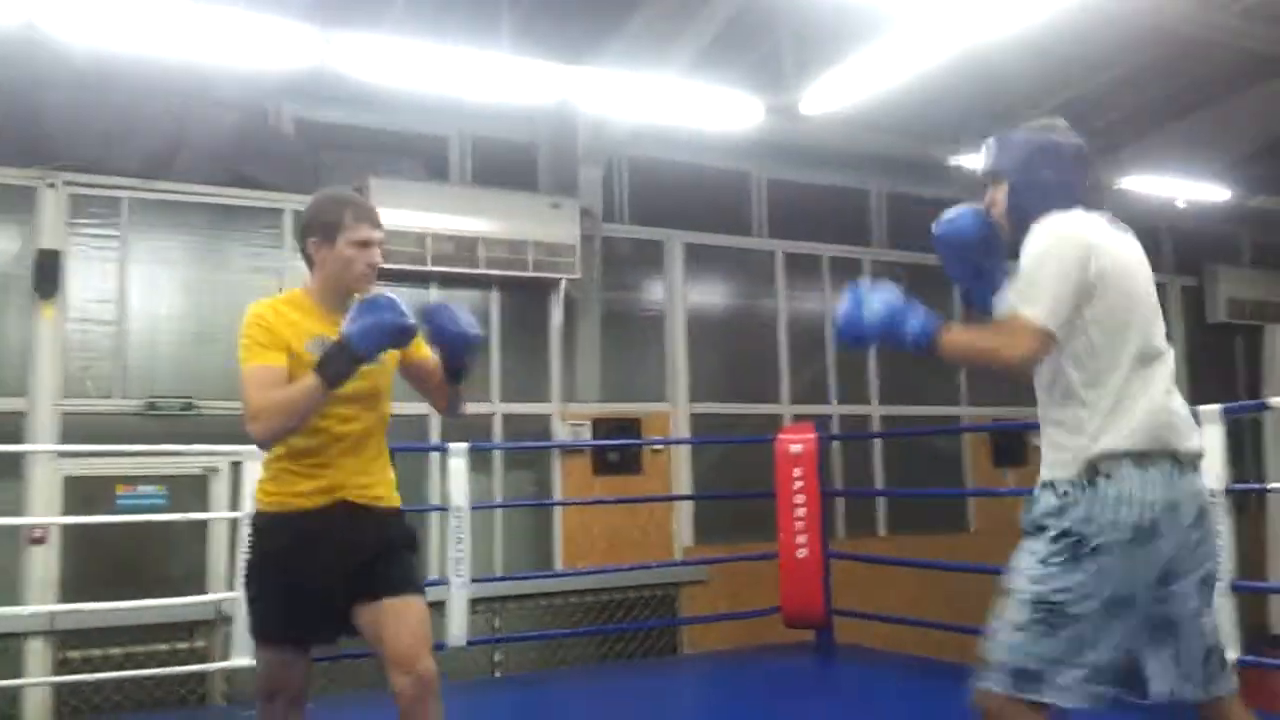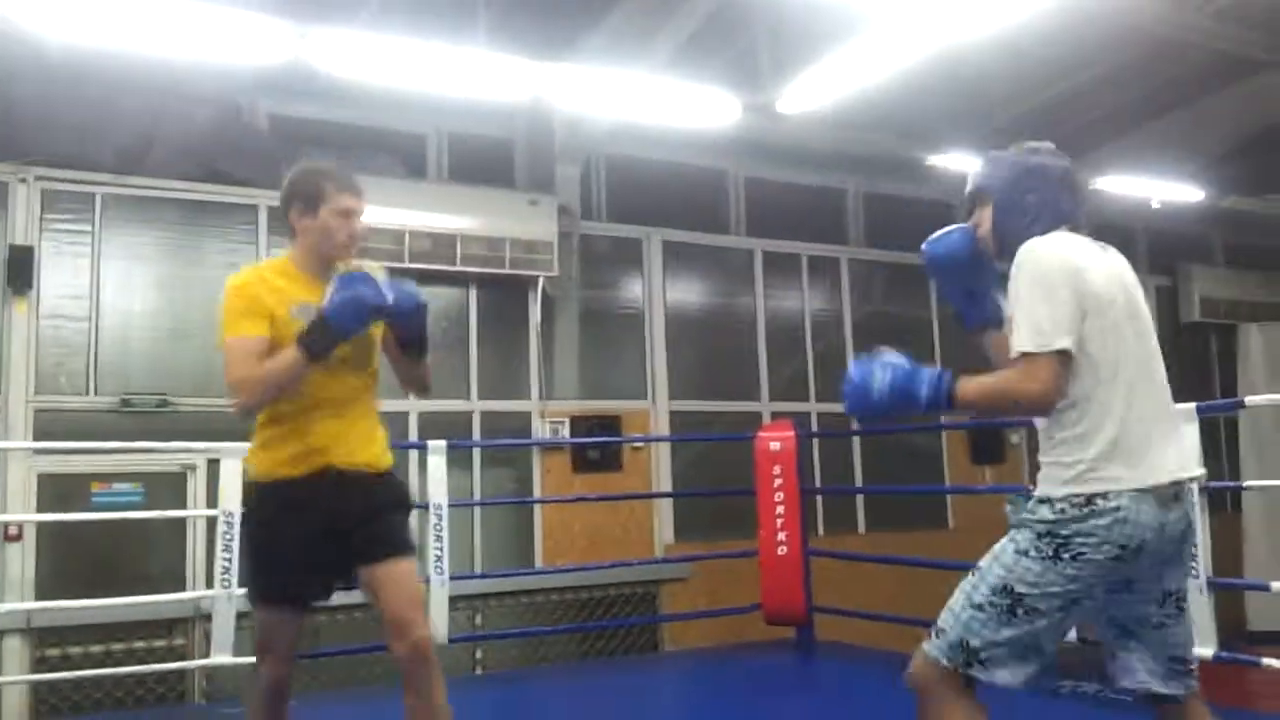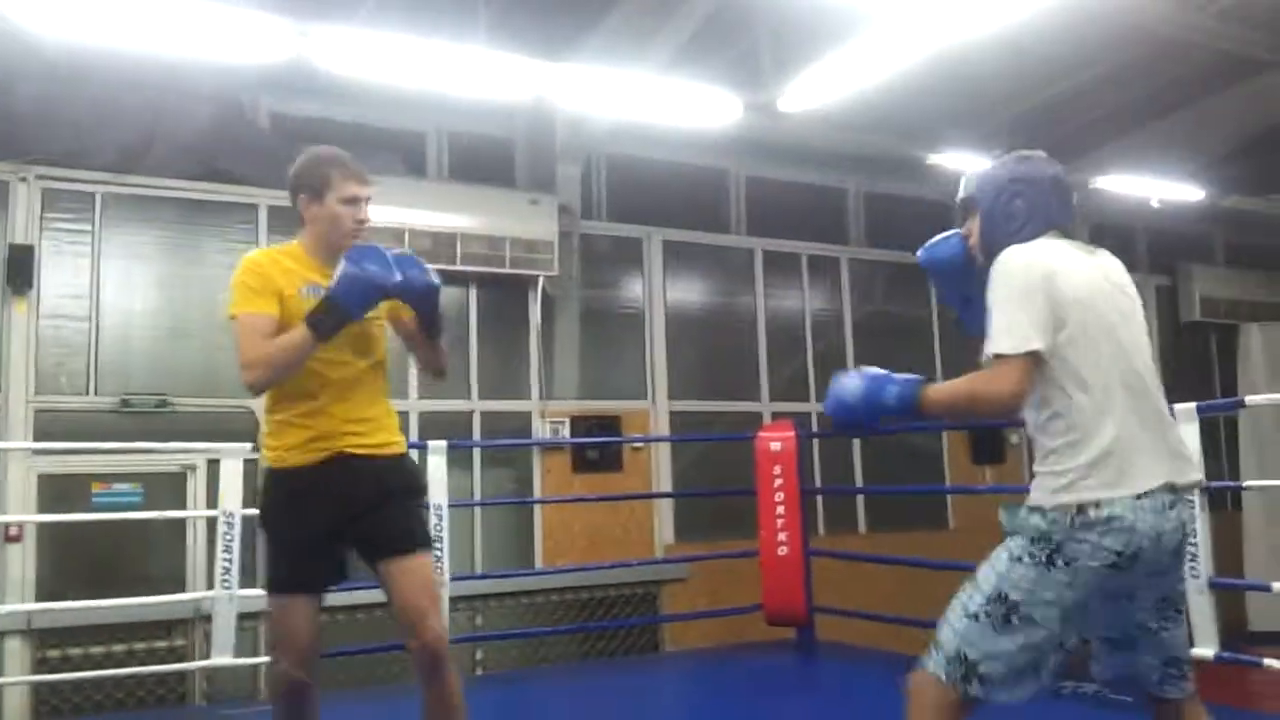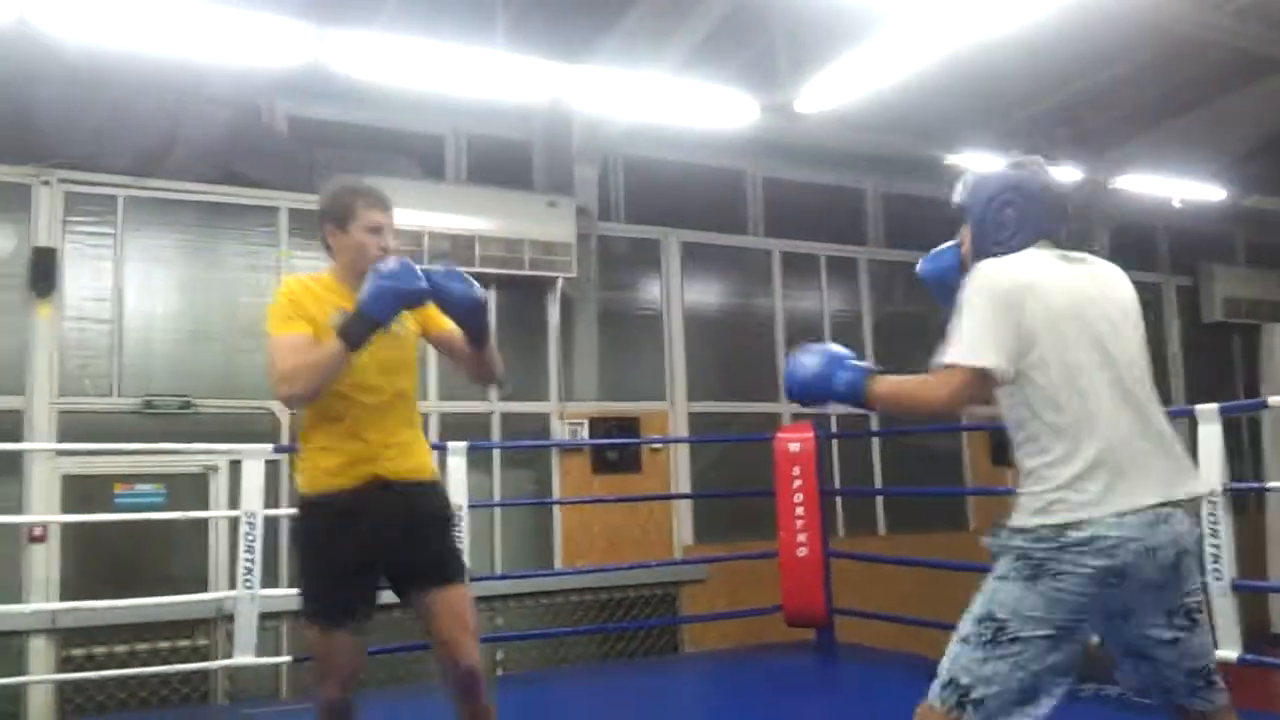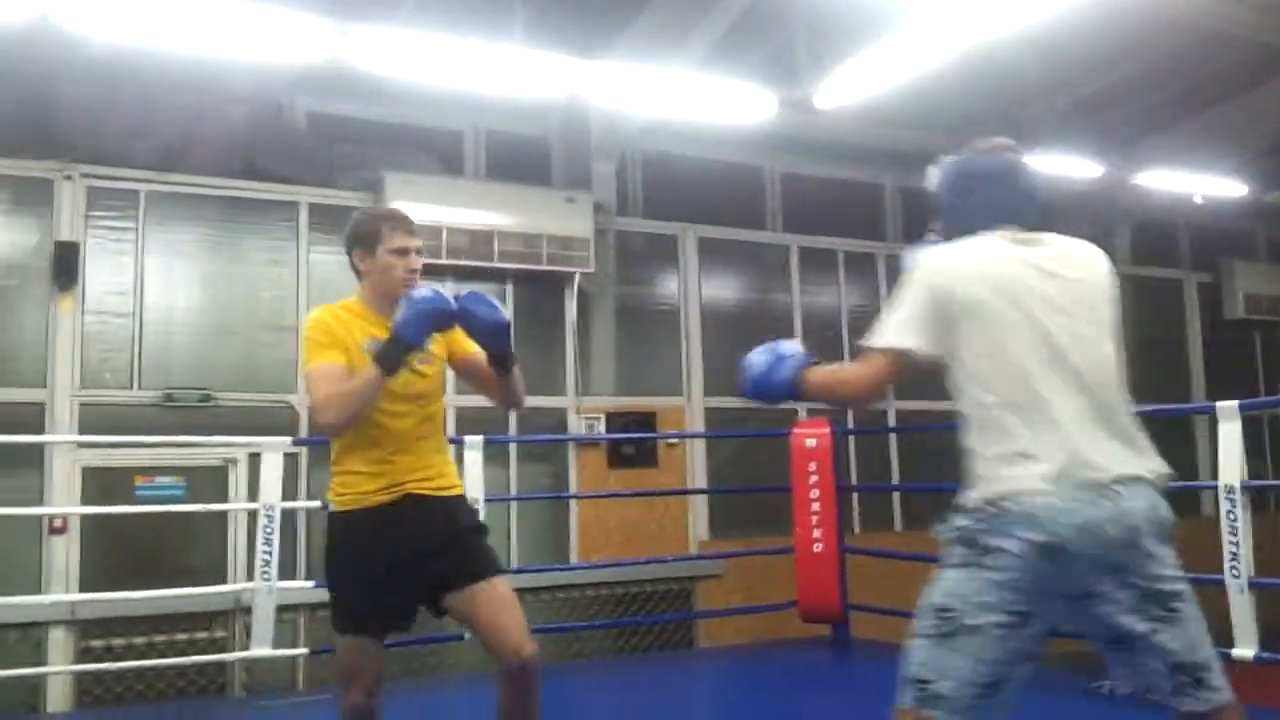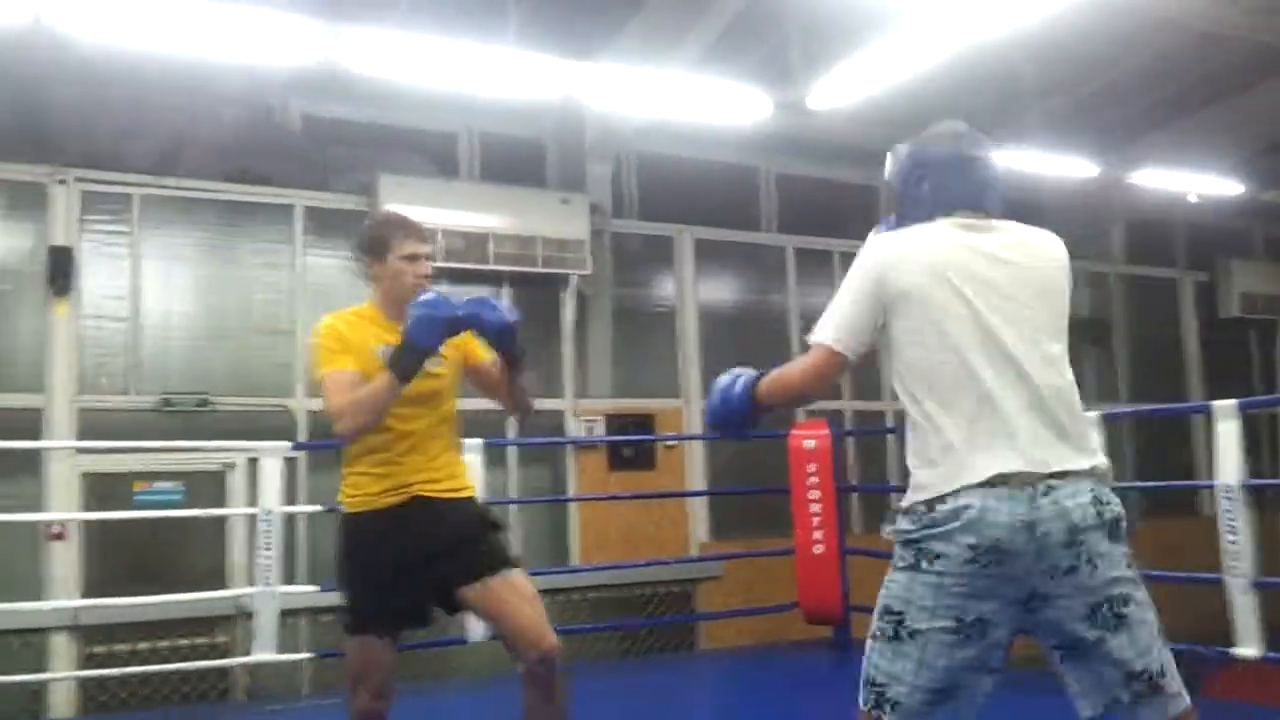
dt=0.1s
person 1, frame 1
left shoulder: (1055, 234)
right shoulder: (1116, 239)
left elbow: (1016, 353)
left wrist: (914, 326)
right wrist: (982, 279)
left hip: (1105, 488)
right hip: (1175, 486)
person 1, frame 2
left shoulder: (1043, 256)
right shoulder: (1108, 260)
left elbow: (1036, 387)
left wrist: (928, 389)
right wrist: (976, 302)
left hip: (1090, 508)
right hip: (1163, 505)
person 1, frame 3
left shoulder: (1022, 264)
right shoulder: (1109, 268)
left elbow: (1006, 388)
left wrist: (896, 394)
right wrist: (973, 301)
left hip: (1083, 517)
right hip: (1162, 508)
person 1, frame 4
left shoulder: (997, 278)
right shoulder: (1111, 278)
left elbow: (947, 394)
left wrist: (849, 379)
left hip: (1066, 536)
right hip: (1165, 523)
person 1, frame 5
left shoulder: (943, 265)
right shoulder: (1092, 262)
left elbow: (866, 378)
left wrist: (789, 375)
left hip: (1016, 516)
right hip: (1124, 503)
person 1, frame 6
left shoulder: (888, 255)
right shoulder: (1048, 249)
left elbow: (812, 376)
left wrist: (745, 389)
left hip: (958, 514)
right hip: (1074, 500)
person 2, frame 1
left shoulder: (386, 313)
right shoulder: (269, 320)
left elbow: (448, 404)
right elbow: (264, 425)
left wrist: (457, 363)
right wrist: (341, 358)
left hip: (373, 516)
right hip: (291, 523)
person 2, frame 2
left shoulder: (368, 285)
right shoulder: (252, 286)
left elbow: (418, 384)
right elbow: (246, 393)
left wrist: (413, 335)
right wrist: (321, 334)
left hip: (366, 478)
right hip: (284, 486)
left knee: (416, 642)
right knee: (275, 669)
person 2, frame 3
left shoulder: (378, 271)
right shoulder: (263, 269)
left elbow: (435, 364)
right elbow: (255, 373)
left wrist: (427, 311)
right wrist: (330, 311)
left hip: (381, 464)
right hip: (300, 472)
left knee: (431, 637)
right knee: (294, 662)
person 2, frame 4
left shoulder: (411, 294)
right shoulder: (298, 296)
left elbow: (488, 374)
right elbow: (291, 388)
left wrist: (477, 324)
right wrist: (361, 323)
left hip: (411, 491)
right hip: (335, 500)
left knee: (465, 664)
person 2, frame 5
left shoulder: (439, 321)
right shoulder: (329, 324)
left elbow: (511, 399)
right elbow: (329, 416)
left wrist: (500, 349)
right wrist: (396, 348)
left hip: (441, 508)
right hip: (365, 517)
left knee: (520, 656)
person 2, frame 6
left shoulder: (451, 325)
right shoulder: (340, 330)
left elbow: (518, 405)
right elbow: (347, 422)
left wrist: (508, 351)
right wrist: (409, 354)
left hip: (451, 508)
right hip: (376, 519)
left knee: (542, 648)
